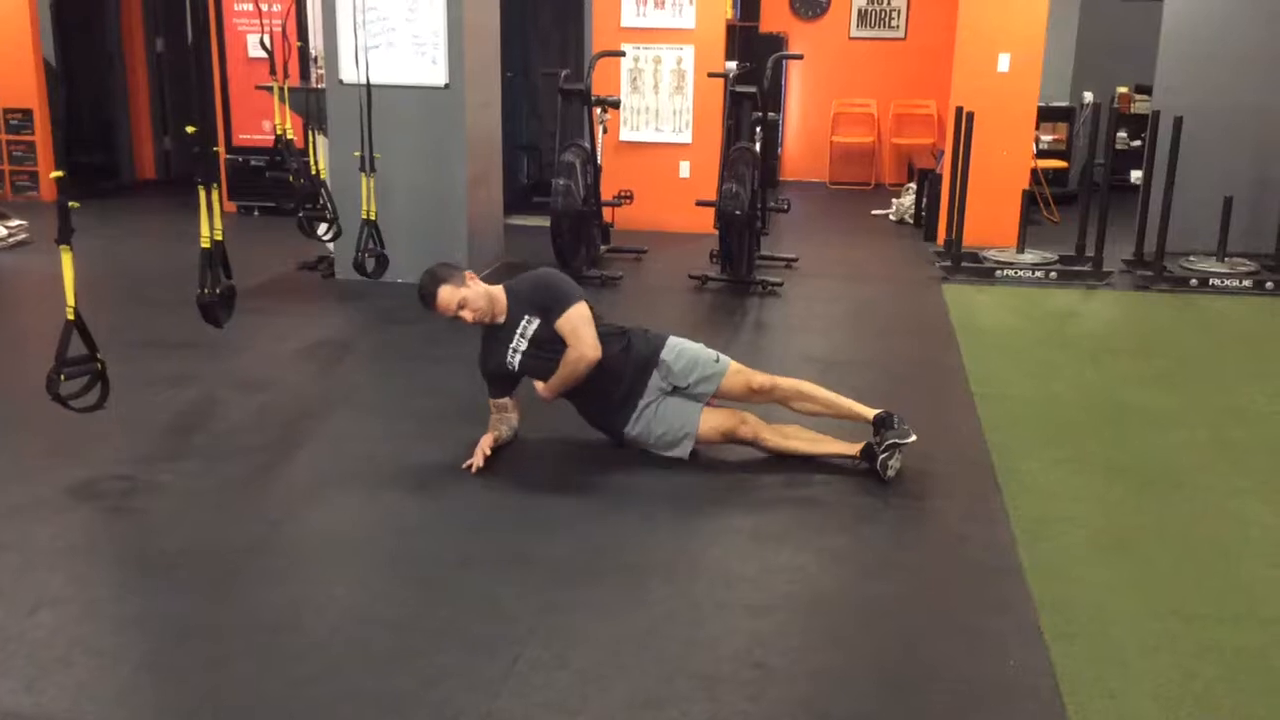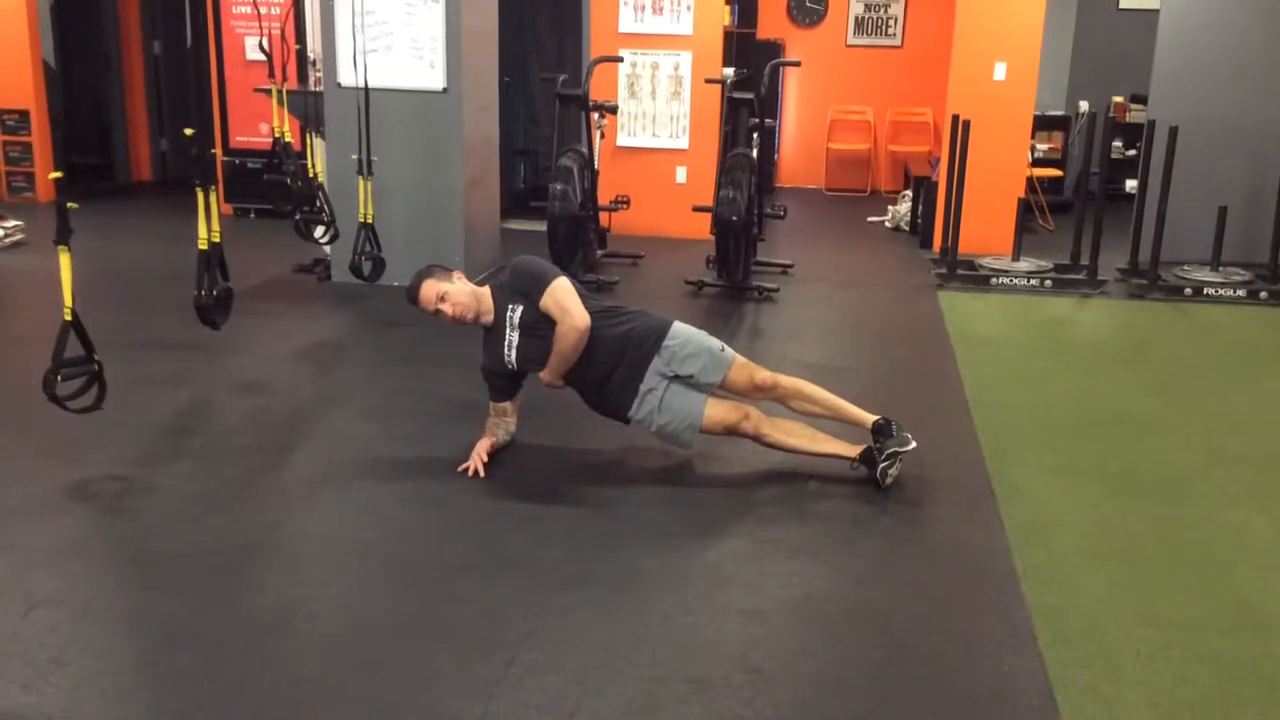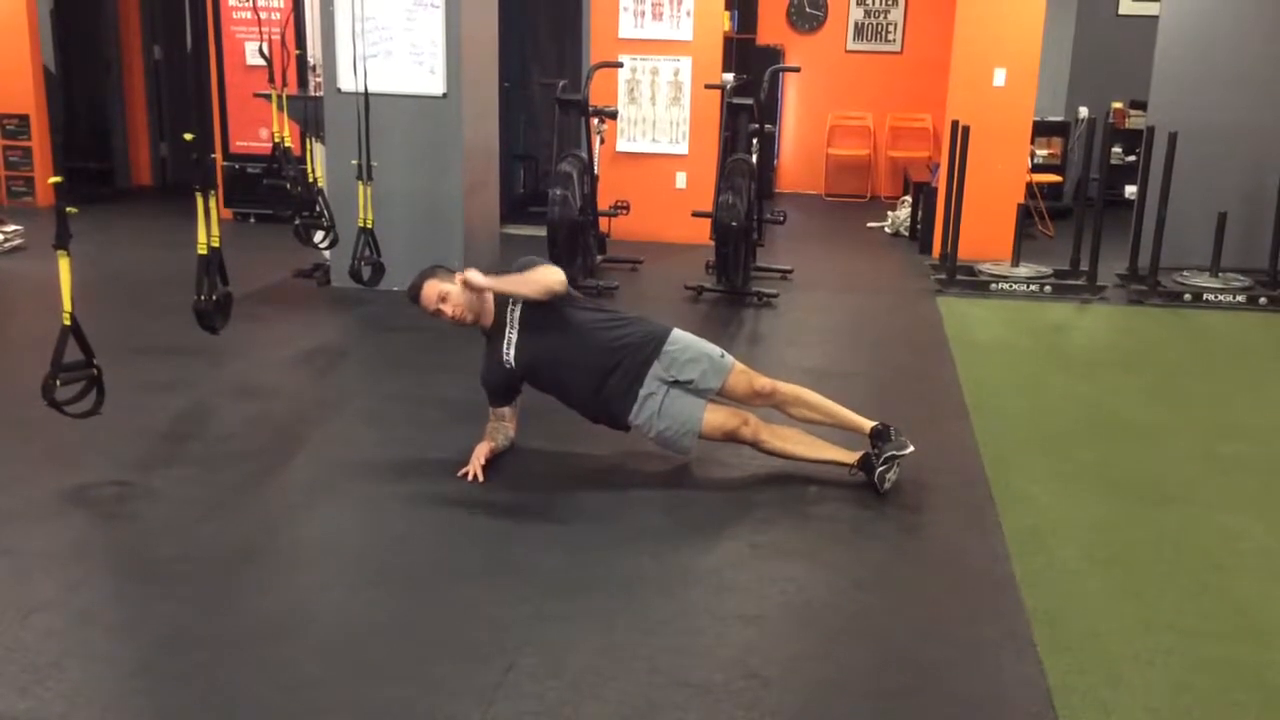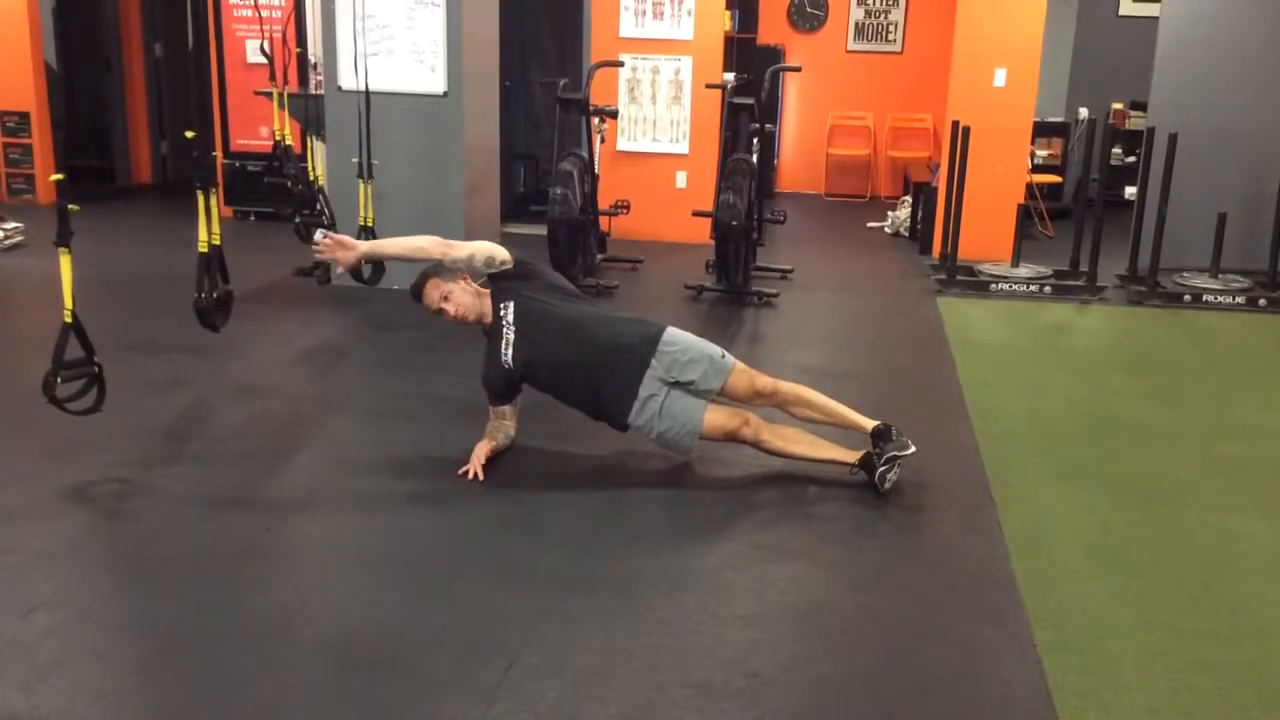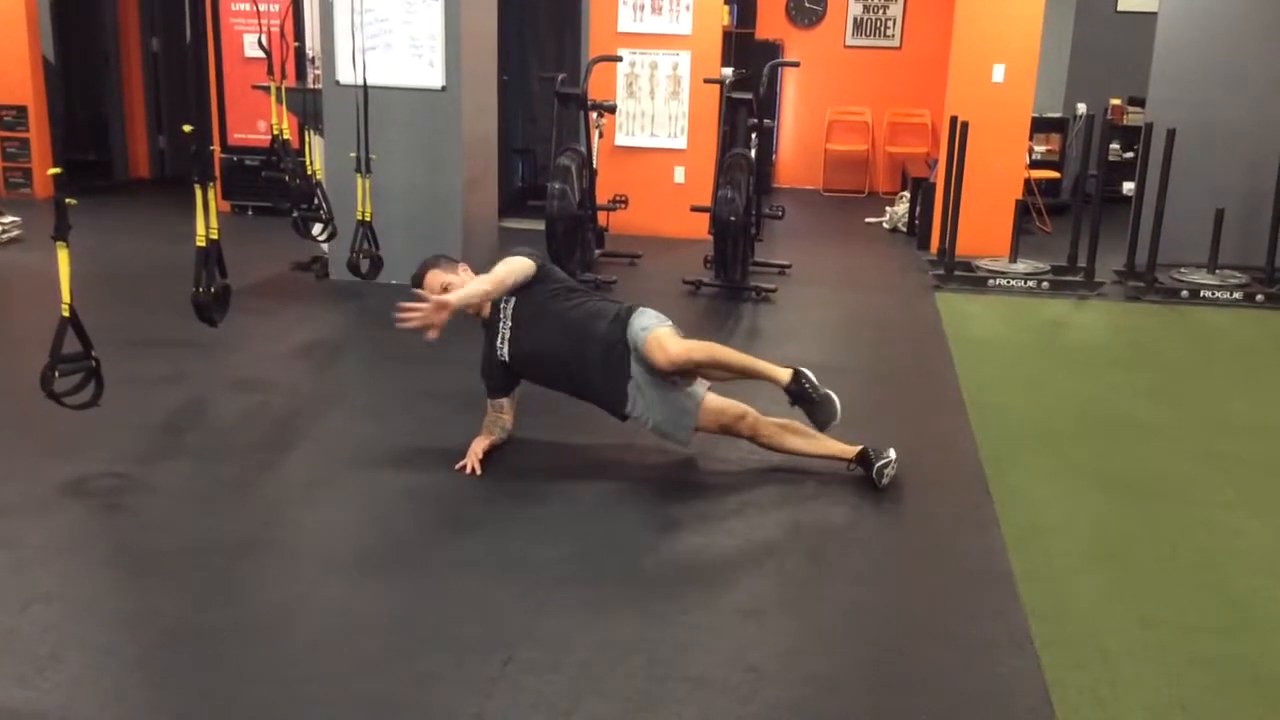
dt=1s
person 1, frame 1
left shoulder: (540, 285)
right shoulder: (493, 356)
left elbow: (588, 351)
right elbow: (506, 413)
left wrist: (549, 389)
right wrist: (491, 436)
left hip: (652, 360)
right hip: (630, 414)
left knee: (759, 385)
right knee: (744, 428)
left ankle: (877, 417)
right ankle: (864, 452)
person 1, frame 2
left shoulder: (521, 275)
right shoulder: (495, 357)
left elbow: (578, 322)
right elbow: (505, 417)
left wrist: (553, 374)
right wrist: (487, 442)
left hip: (655, 343)
right hip: (638, 396)
left knee: (763, 384)
right knee: (746, 422)
left ankle: (877, 426)
right ankle: (864, 455)
person 1, frame 3
left shoulder: (522, 274)
right shoulder: (497, 364)
left elbow: (556, 282)
right elbow: (504, 424)
left wrist: (486, 283)
right wrist: (486, 446)
left hip: (653, 349)
right hip: (636, 401)
left knee: (762, 391)
right knee: (744, 428)
left ankle: (875, 432)
right ankle: (861, 461)
person 1, frame 4
left shoulder: (512, 277)
right shoulder: (498, 363)
left elbow: (442, 249)
right elbow: (505, 425)
left wrist: (365, 248)
right wrist: (485, 447)
left hip: (654, 349)
right hip: (638, 402)
left knee: (763, 391)
right knee: (745, 427)
left ankle: (876, 432)
right ankle: (863, 460)
person 1, frame 5
left shoulder: (518, 269)
right shoulder: (496, 356)
left elbow: (497, 278)
right elbow: (501, 417)
left wrist: (447, 301)
right wrist: (484, 439)
left hip: (632, 332)
right hip: (634, 395)
left knee: (674, 355)
right knee: (741, 422)
left ankle: (789, 379)
right ankle: (858, 456)
